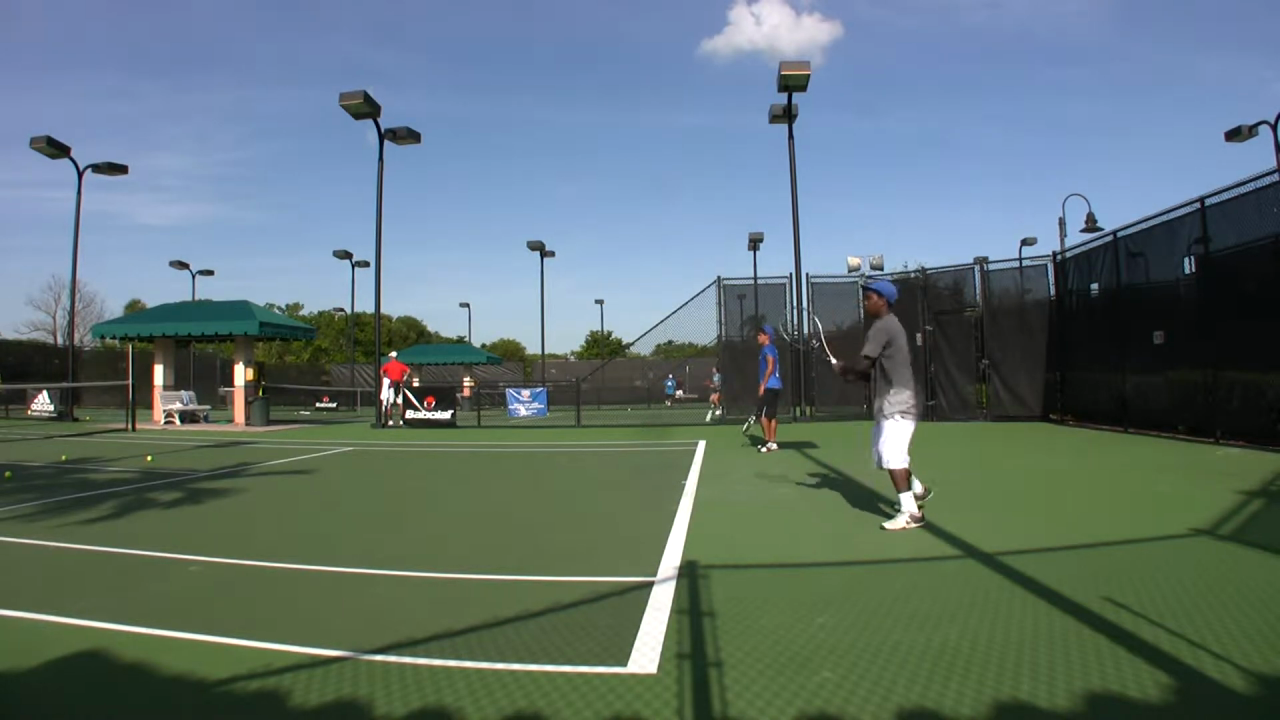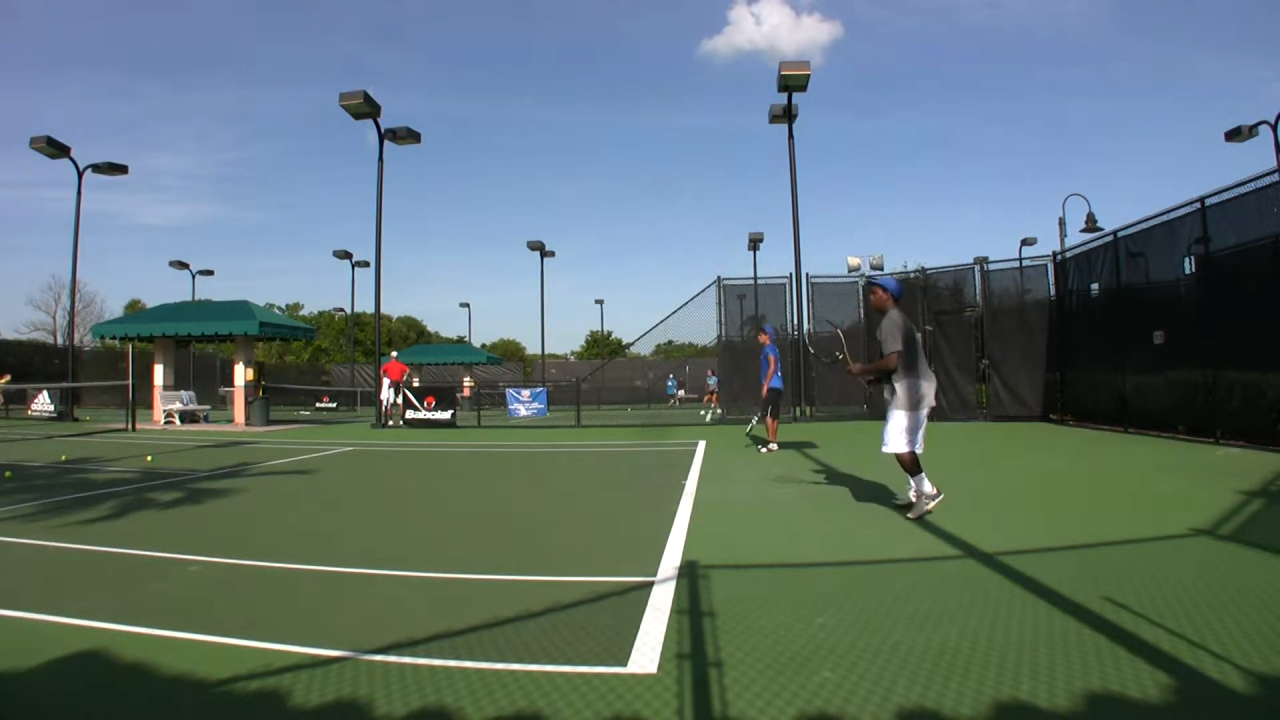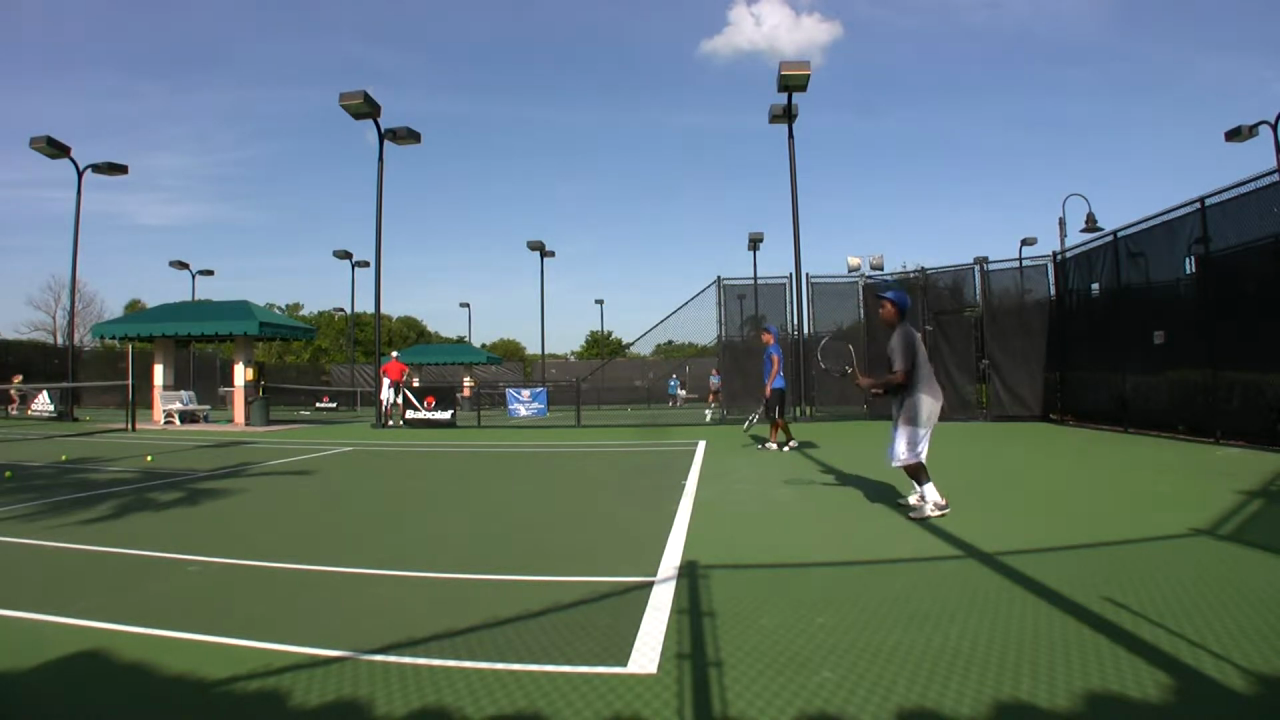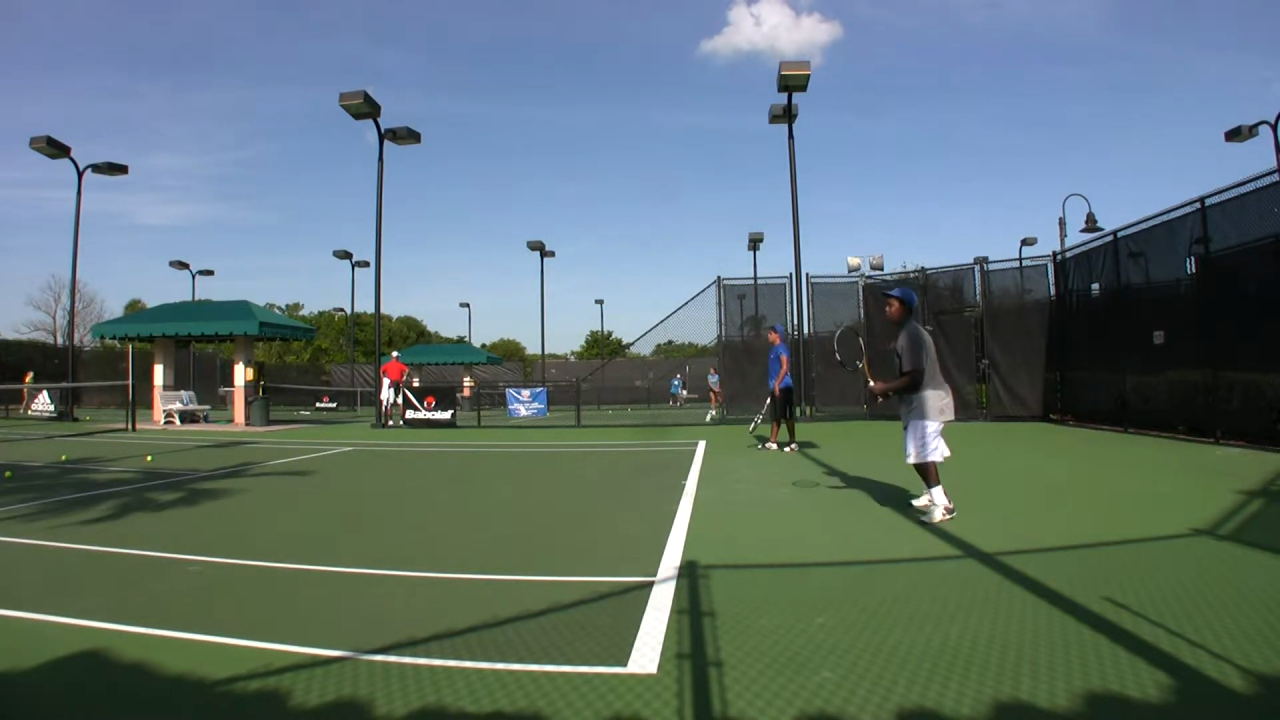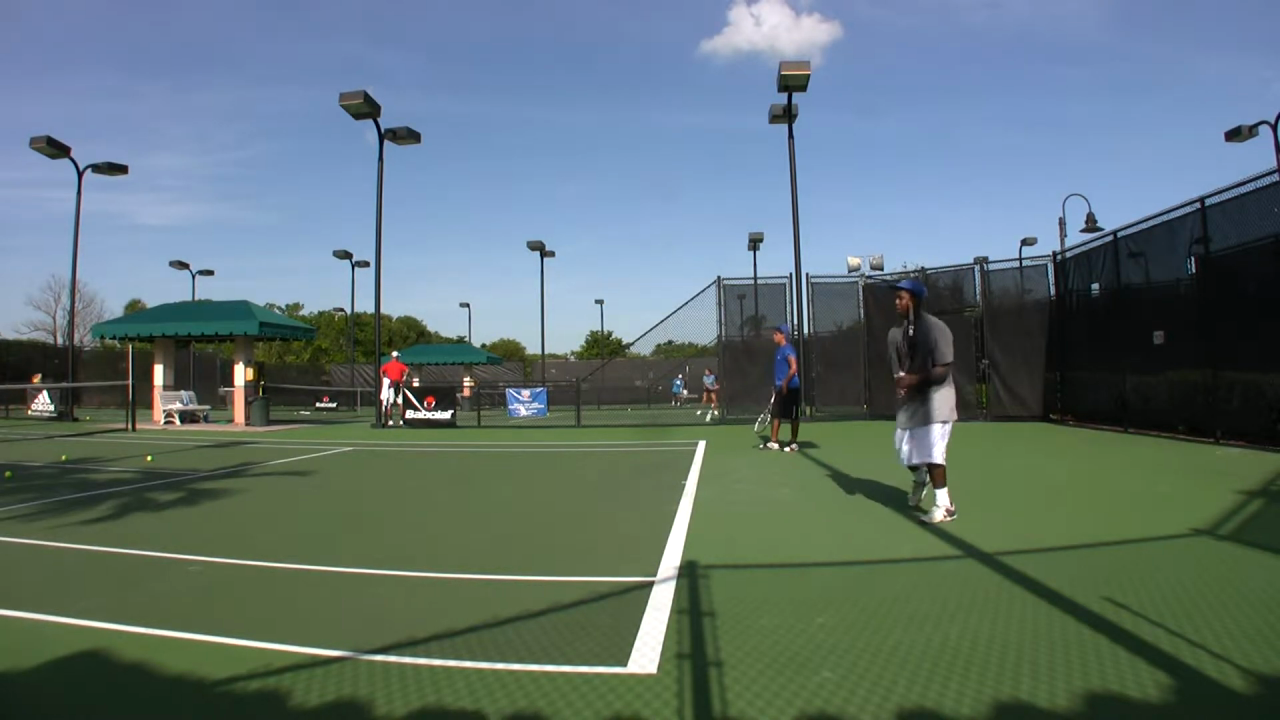
dt=0.3s
person 1, frame 1
left shoulder: (882, 327)
right shoulder: (889, 326)
left elbow: (862, 364)
left wrist: (842, 368)
right wrist: (855, 373)
left hip: (898, 401)
right hip: (889, 400)
left knee: (891, 455)
right knee: (884, 453)
left ankle: (910, 512)
right ankle: (917, 489)
person 1, frame 2
left shoulder: (890, 322)
right shoulder: (898, 320)
left elbow: (892, 362)
left wrist: (863, 369)
right wrist: (875, 376)
left hip: (909, 390)
right hip: (912, 388)
left knee: (897, 442)
right knee: (905, 443)
left ankle: (927, 491)
right ankle: (918, 490)
person 1, frame 3
left shoulder: (901, 336)
right shoulder: (904, 334)
left elbow: (901, 377)
left wrist: (872, 383)
right wrist: (883, 389)
left hip: (918, 401)
right hip: (915, 400)
left knee: (906, 454)
right knee: (906, 451)
left ankle: (936, 501)
right ankle: (920, 492)
person 1, frame 4
left shoulder: (911, 335)
right shoulder: (908, 334)
left elbow: (914, 377)
left wrist: (885, 387)
right wrist: (891, 389)
left hip: (929, 399)
right hip: (920, 400)
left knee: (920, 452)
right knee: (917, 452)
left ankle: (943, 504)
right ankle: (932, 494)
person 1, frame 5
left shoulder: (936, 328)
right shoulder: (896, 333)
left elbow: (944, 369)
right elbow: (896, 368)
left wrist: (915, 380)
right wrist: (901, 382)
left hip: (936, 398)
right hip: (909, 400)
left knee: (932, 453)
right knee: (906, 452)
left ankle: (944, 505)
right ankle: (921, 478)
